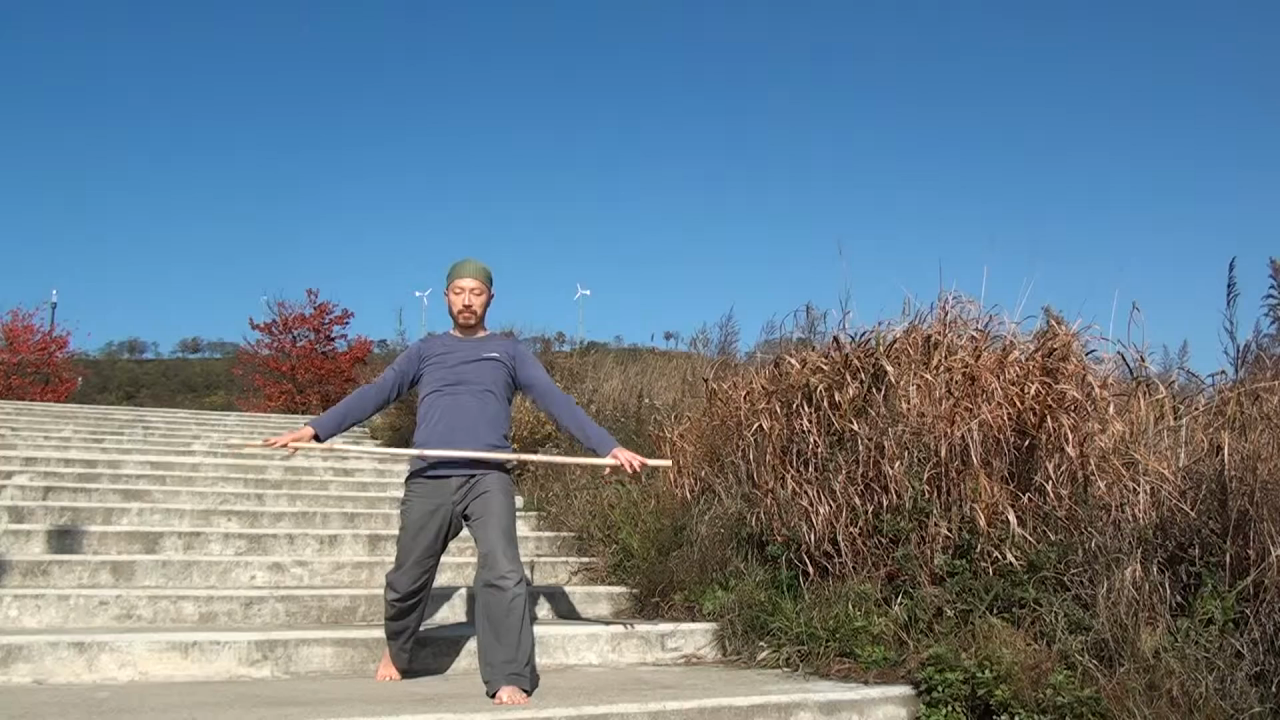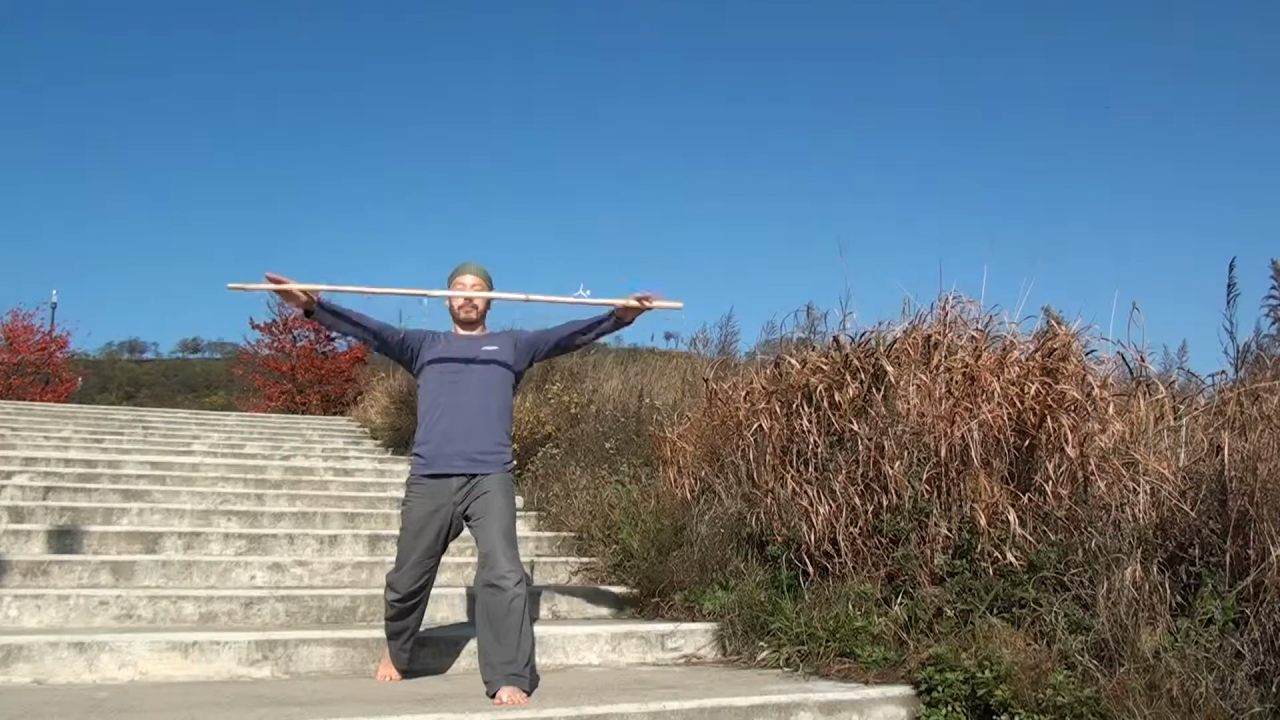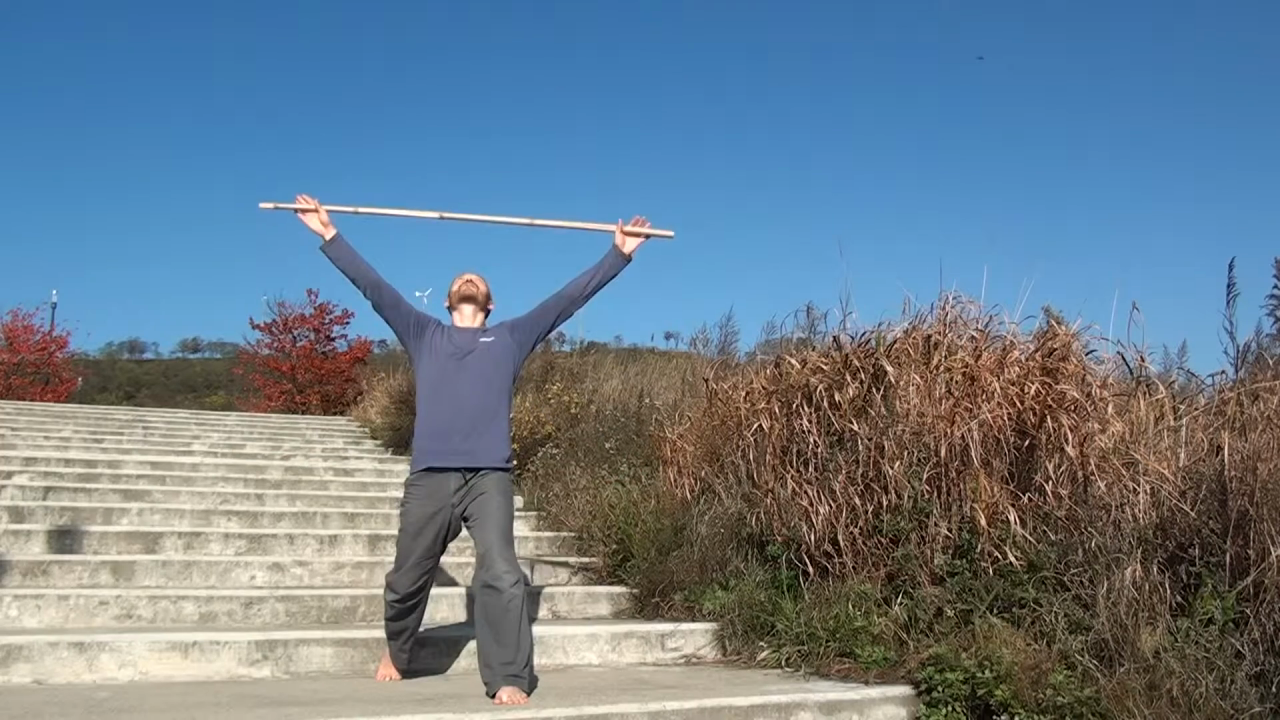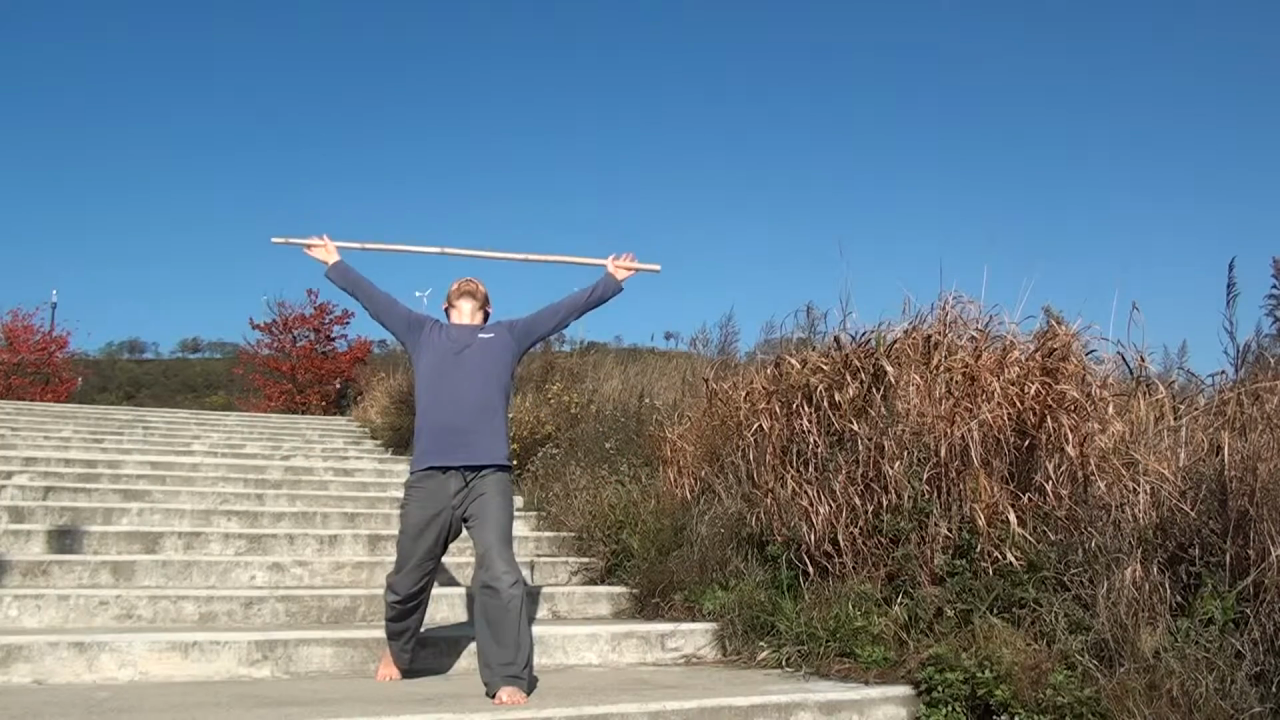
dt=0.5s
person 1, frame 1
left shoulder: (510, 351)
right shoulder: (425, 349)
left elbow: (554, 398)
right elbow: (377, 392)
left wrist: (608, 446)
right wrist: (314, 428)
left hip: (490, 479)
right hip: (428, 479)
left knee: (503, 575)
right knee: (407, 578)
left ankle: (509, 679)
right ankle: (396, 652)
person 1, frame 2
left shoulder: (512, 344)
right shoulder: (424, 344)
left elbow: (566, 335)
right elbow: (367, 330)
left wrist: (617, 317)
right wrist: (310, 305)
left hip: (490, 478)
right hip: (429, 479)
left knee: (502, 575)
right knee: (408, 577)
left ankle: (510, 680)
right ankle: (396, 654)
person 1, frame 3
left shoulder: (511, 338)
right shoulder: (423, 335)
left elbow: (571, 297)
right elbow: (373, 286)
left wrist: (619, 253)
right wrist: (329, 234)
left hip: (489, 477)
right hip: (429, 477)
left knee: (501, 576)
right knee: (407, 578)
left ankle: (510, 679)
right ankle: (396, 654)
person 1, frame 4
left shoulder: (508, 335)
right shoulder: (423, 332)
left elbow: (567, 308)
right elbow: (370, 296)
left wrist: (611, 279)
right wrist: (333, 262)
left hip: (489, 475)
right hip: (430, 476)
left knee: (500, 575)
right knee: (409, 578)
left ankle: (510, 679)
right ankle: (396, 654)
